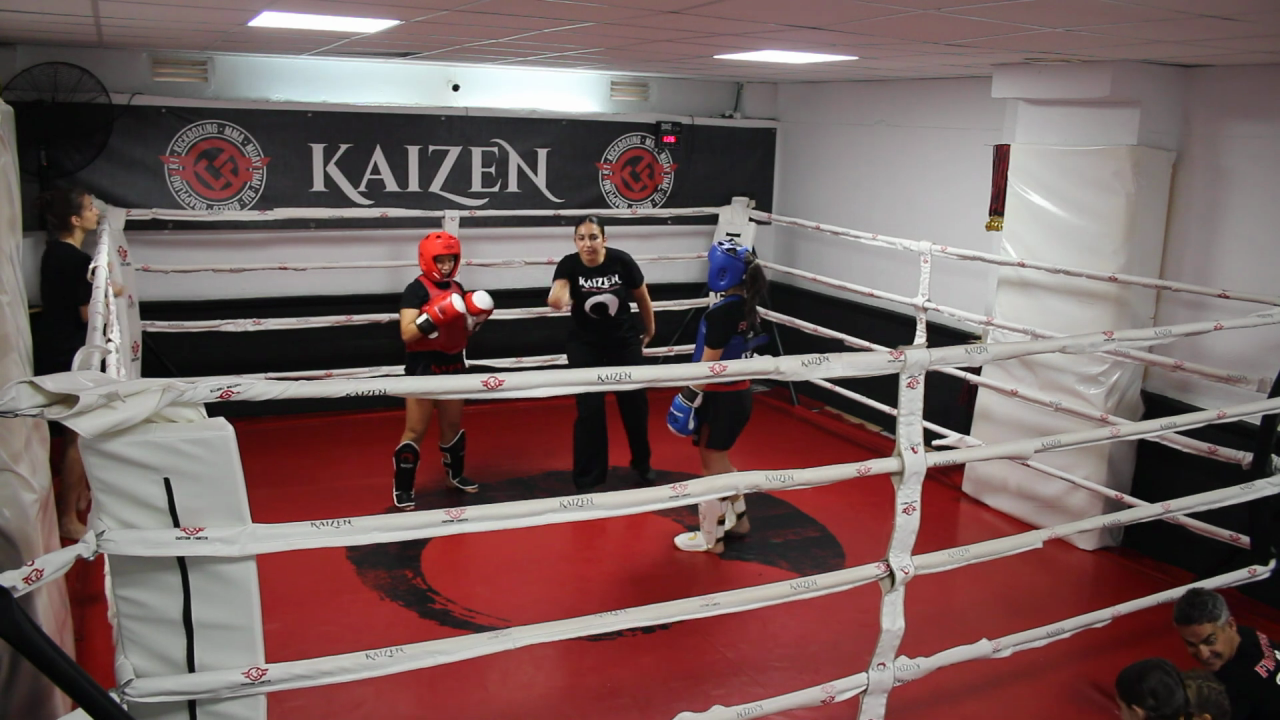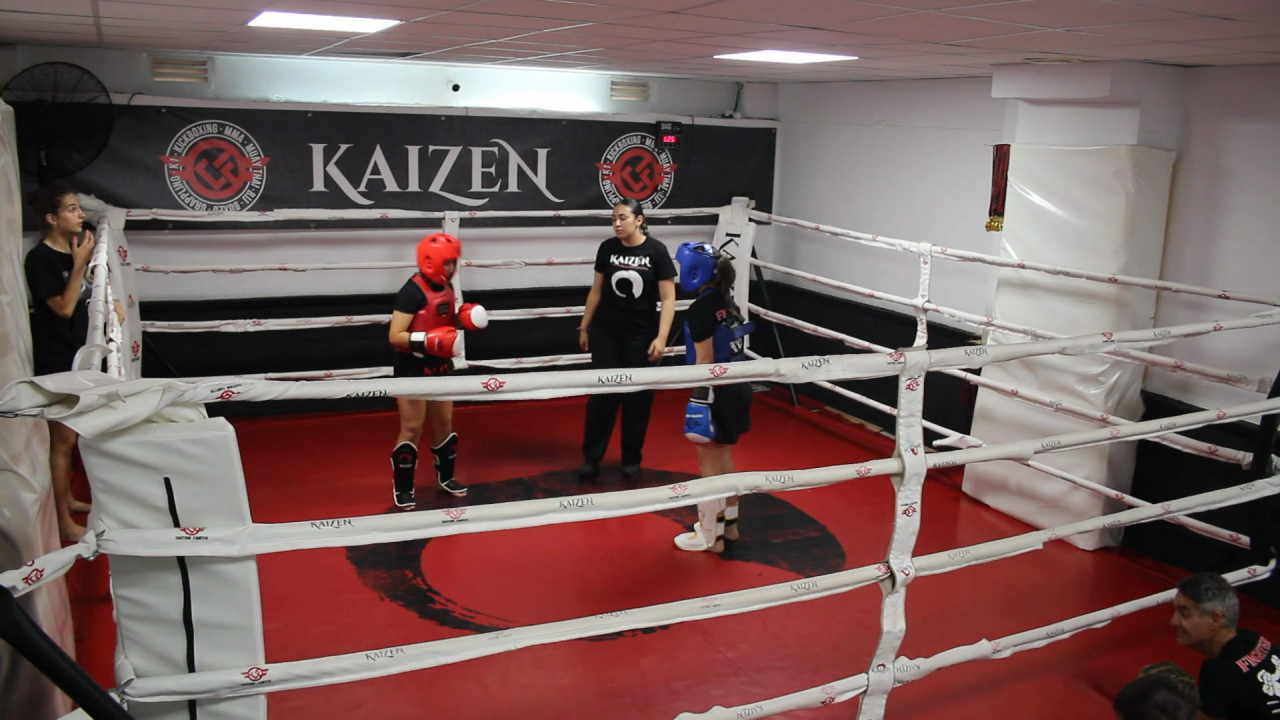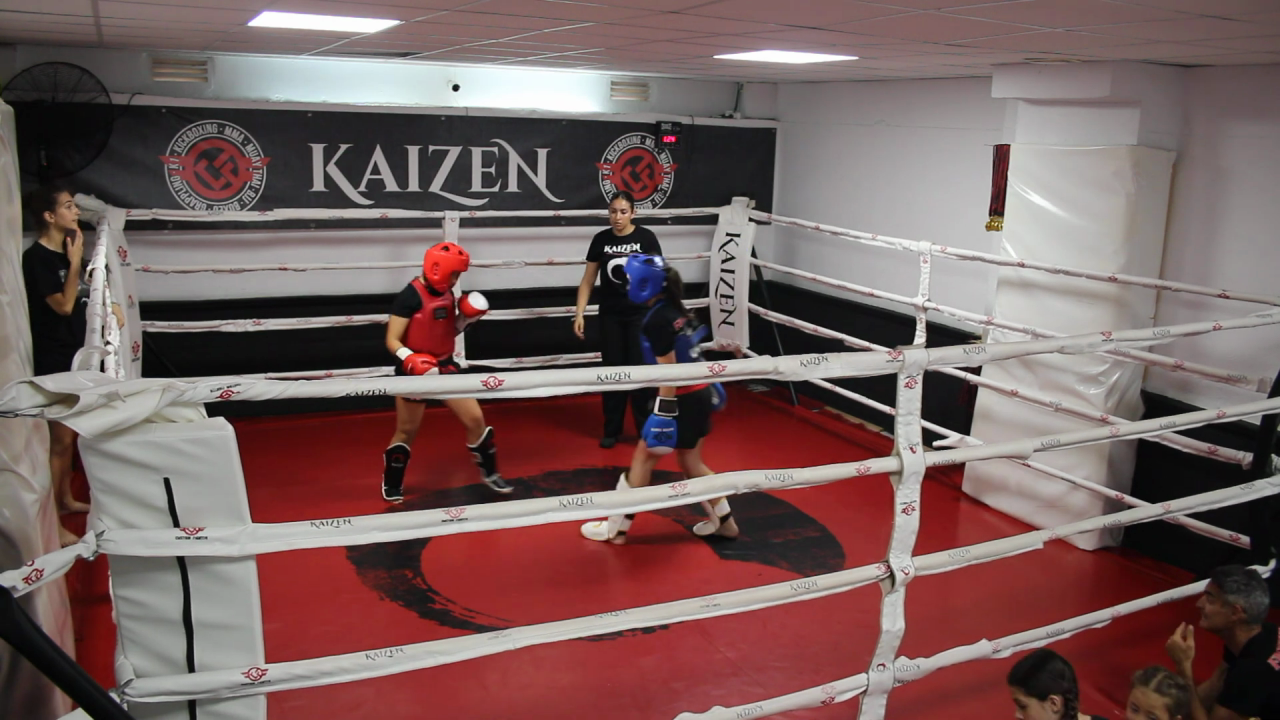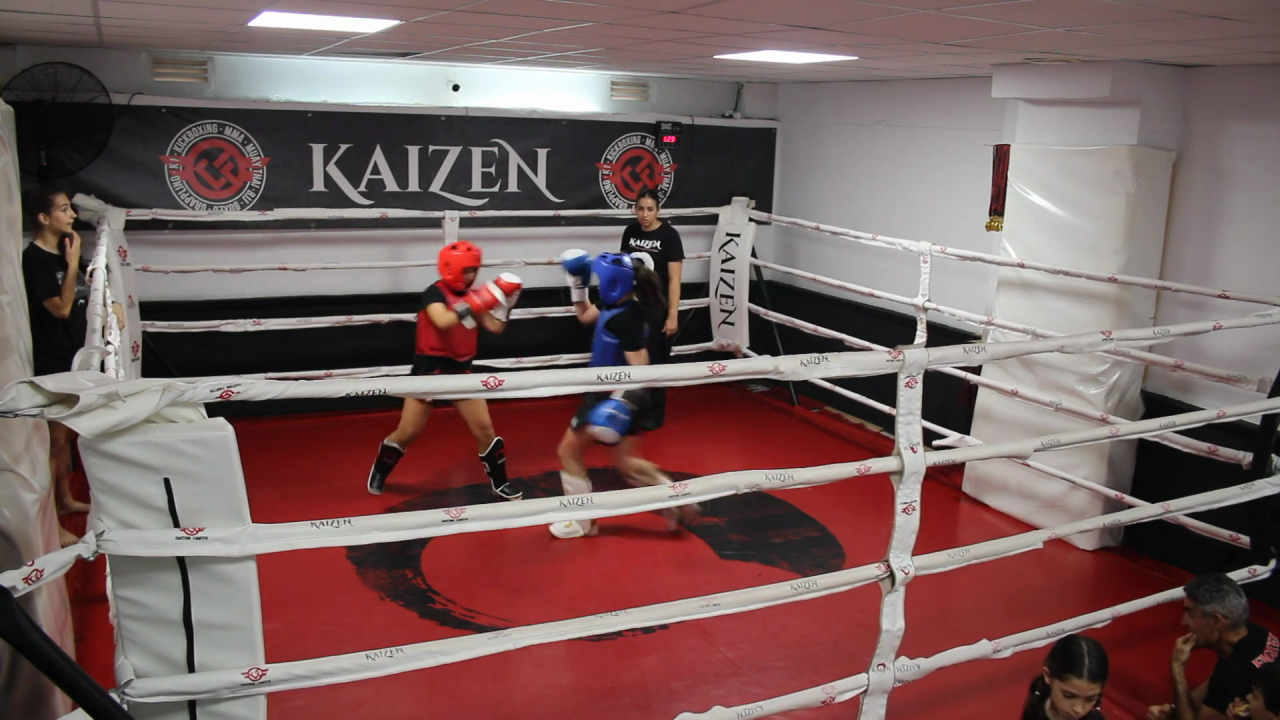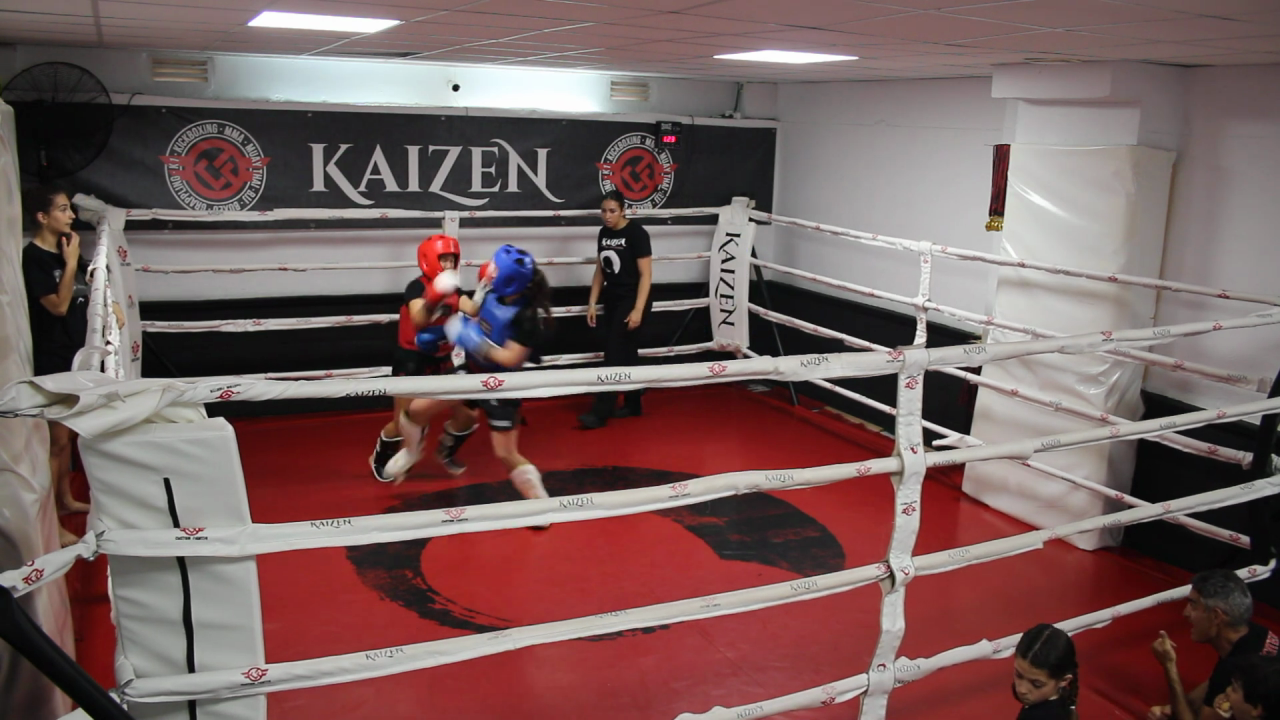
dt=0.7s
person 1, frame 1
left shoulder: (55, 253)
right shoulder: (80, 261)
right elbow: (89, 315)
right wrist: (111, 294)
left hip: (53, 353)
right hip: (68, 356)
left knee: (74, 429)
right knee: (81, 434)
left ankle: (80, 495)
right ankle: (68, 520)
person 1, frame 2
left shoulder: (75, 248)
right shoulder: (39, 259)
right elbow: (65, 308)
right wrist: (79, 264)
left hip: (77, 354)
right hip: (55, 359)
left knee: (74, 433)
right knee: (62, 439)
left ankle: (67, 498)
right ankle: (63, 522)
person 1, frame 3
left shoulder: (68, 250)
right shoulder: (36, 257)
left elbow: (87, 293)
right elbow: (63, 305)
left wrist: (111, 307)
right wrist: (76, 261)
left hip: (76, 355)
right hip: (53, 360)
left knee: (72, 433)
right knee: (60, 439)
left ankle: (66, 499)
person 1, frame 4
left shoulder: (67, 251)
right shoulder: (35, 258)
left elbow: (86, 295)
right elbow: (61, 308)
left wrist: (110, 305)
right wrist: (73, 263)
left hip: (77, 356)
right hip: (53, 361)
left knee: (71, 433)
right knee: (56, 438)
left ankle: (66, 499)
person 1, frame 5
left shoulder: (66, 251)
right shoulder: (33, 257)
left elbow: (88, 292)
right elbow: (58, 305)
left wrist: (109, 305)
right wrist: (71, 262)
left hip: (77, 356)
right hip: (53, 361)
left knee: (71, 433)
right knee: (57, 439)
left ankle: (66, 499)
person 2, frame 1
left shoulder: (721, 313)
right shoulder: (746, 308)
left elbow: (708, 365)
left wrist: (687, 400)
left hip: (720, 398)
right hip: (739, 394)
left knee: (712, 465)
right knee: (719, 460)
left ankle: (710, 538)
right ankle: (737, 518)
person 2, frame 2
left shoulder: (700, 309)
right shoulder: (726, 302)
left elbow: (705, 361)
left wrist: (699, 403)
left hip: (719, 392)
right hip: (738, 387)
left knee: (709, 463)
right knee: (722, 458)
left ankle: (710, 536)
right ankle: (728, 522)
person 2, frame 3
left shoulder: (655, 322)
right shoulder: (675, 309)
left wrist: (663, 414)
right wrist: (710, 381)
left hip: (682, 399)
right hip: (698, 394)
left knee: (643, 457)
right knee: (690, 461)
left ankle: (615, 528)
right ankle: (723, 520)
person 2, frame 4
left shoulder: (627, 318)
right shoulder: (618, 308)
left elbow: (640, 370)
right elbow: (586, 316)
left wrist: (621, 404)
right wrist: (577, 280)
left hip: (616, 397)
right hip: (613, 396)
left knee: (568, 452)
right knee: (624, 460)
left ankle: (583, 521)
right ankle: (677, 503)
person 2, frame 5
left shoulder: (527, 319)
right shoulder: (494, 294)
left elbow: (510, 359)
right elbow: (469, 312)
left wrist: (474, 338)
right hip: (472, 373)
left knee: (506, 454)
right knee: (417, 409)
right ankle: (410, 452)
person 3, frame 1
left shoulder: (457, 288)
right shoulder: (416, 290)
left elbow: (465, 330)
right elbow: (407, 333)
left wrist: (478, 315)
right wrist: (435, 315)
left hip: (453, 364)
right hip: (423, 366)
left knee: (452, 424)
right knee: (415, 430)
left ankle: (456, 473)
right ankle: (403, 487)
person 3, frame 2
left shoulder: (445, 288)
right shoulder: (412, 292)
right elbow: (395, 337)
left wrist: (462, 318)
right wrist: (429, 341)
left hip: (439, 365)
right hip: (412, 368)
left knee: (443, 425)
right knee: (412, 429)
left ankle: (446, 477)
right ankle: (403, 488)
person 3, frame 3
left shoulder: (447, 294)
right shoulder: (410, 296)
right elbow: (392, 341)
left wrist: (467, 317)
right wrist: (411, 361)
left hip: (445, 367)
right hip: (416, 372)
left knee: (476, 419)
right knee: (406, 431)
left ankle: (490, 473)
right ankle: (391, 484)
person 3, frame 4
left shoulder: (471, 296)
right shoulder: (434, 294)
left elbow: (495, 328)
right elbow: (443, 322)
left wrist: (505, 300)
right wrist: (472, 307)
left hip: (461, 370)
right hip: (429, 370)
left knee: (484, 428)
right knee: (408, 432)
left ankle: (499, 482)
right ankle: (379, 473)
person 3, frame 5
left shoulder: (452, 290)
right shoulder: (417, 287)
right elbow: (420, 320)
right wrist: (434, 302)
left hip: (440, 360)
right hip: (411, 361)
right ankle: (380, 460)
person 4, frame 1
left shoulder: (622, 261)
right shoulder: (568, 266)
left elbow: (642, 299)
right elbow: (555, 299)
left wrist: (649, 330)
right wrist: (559, 296)
left hip: (624, 344)
right hip: (585, 347)
left knee: (634, 403)
right knee: (590, 410)
left ankle: (642, 463)
right ankle: (588, 480)
person 4, frame 2
left shoulder: (656, 250)
right shoulder: (607, 248)
left elbow: (668, 298)
right elbow: (597, 291)
left wrist: (661, 337)
right wrist: (584, 327)
left hip: (641, 333)
right hip: (606, 330)
left knee: (637, 396)
right knee: (603, 391)
left ankle: (631, 457)
right ankle: (591, 456)
person 4, frame 3
left shoulder: (646, 238)
right shoulder: (601, 239)
right elbow: (588, 280)
right wrist: (579, 314)
left hip: (642, 314)
right hip: (610, 314)
right knee: (613, 369)
left ankle: (646, 427)
right ankle: (612, 429)
person 4, frame 4
left shoulder: (669, 235)
right shoulder: (629, 231)
left elbow: (674, 278)
left wrist: (672, 314)
left hip: (658, 306)
left knee: (655, 358)
left ankle: (654, 412)
person 4, frame 5
left shoulder: (636, 233)
right shoulder: (604, 233)
left elbow: (645, 274)
left wrist: (638, 310)
right wrist: (592, 303)
left hip: (631, 301)
right hip: (612, 301)
left knee: (614, 355)
right knee: (625, 354)
left ankle: (600, 412)
right ankle: (633, 404)
